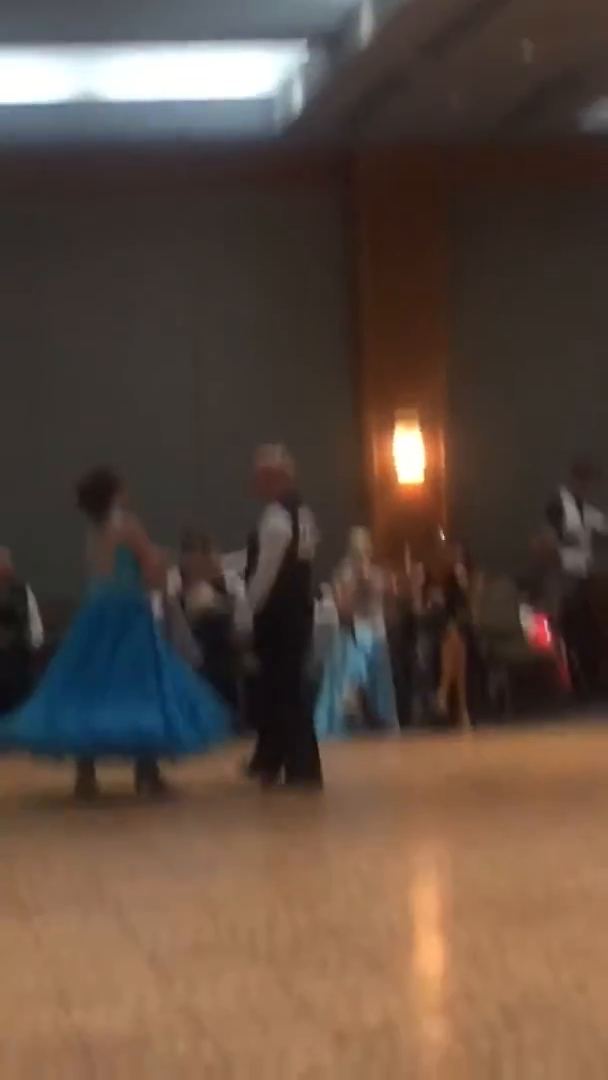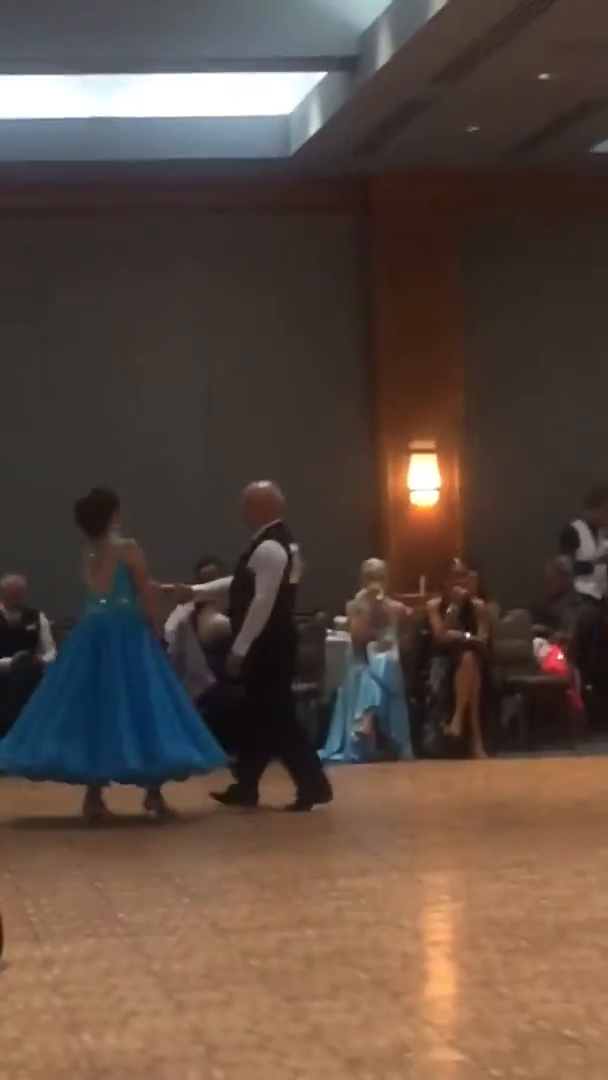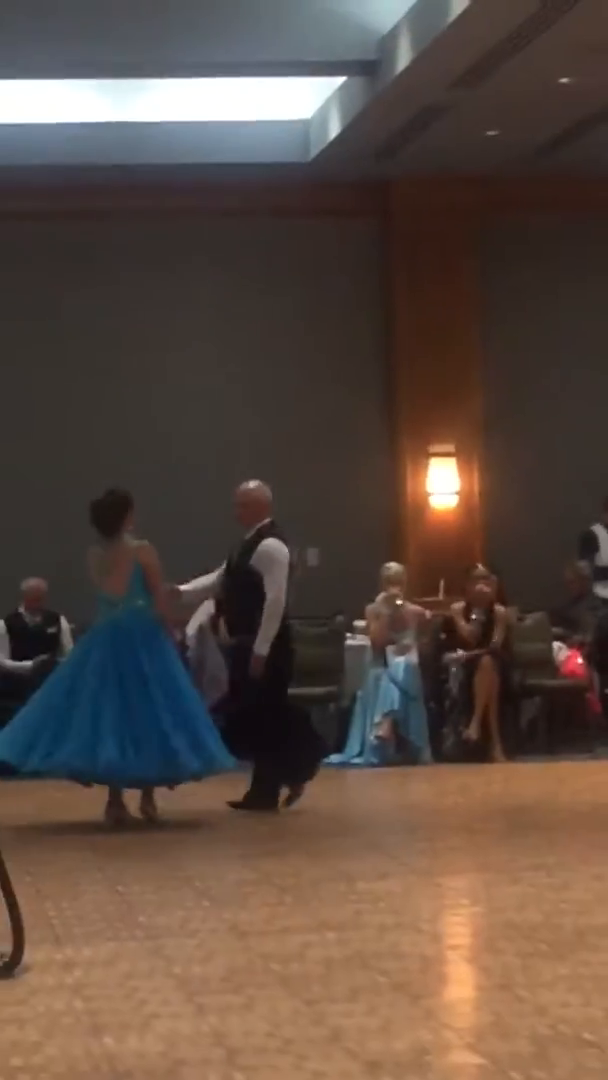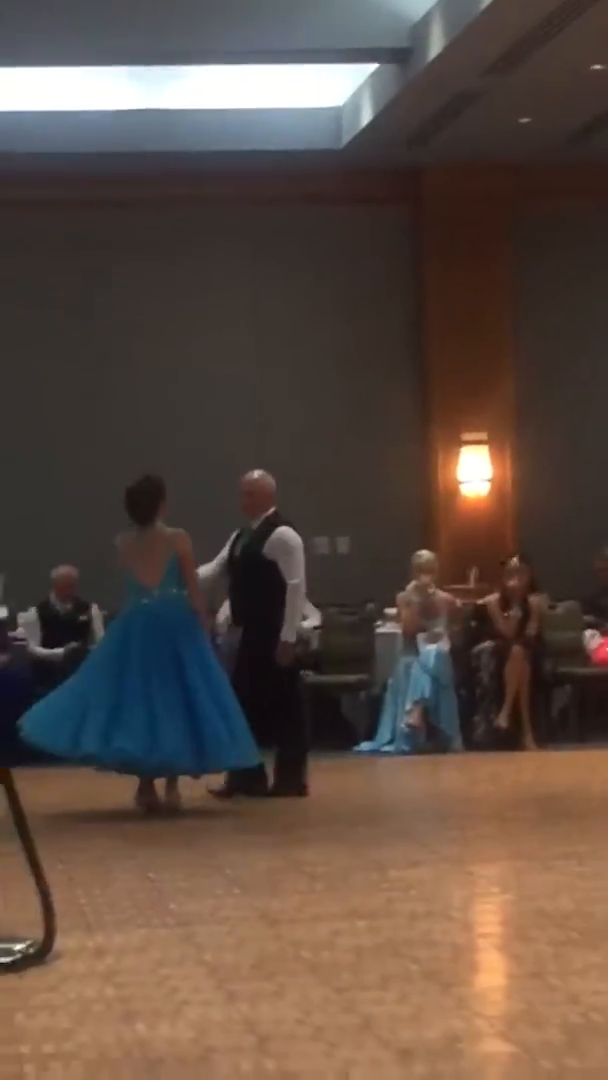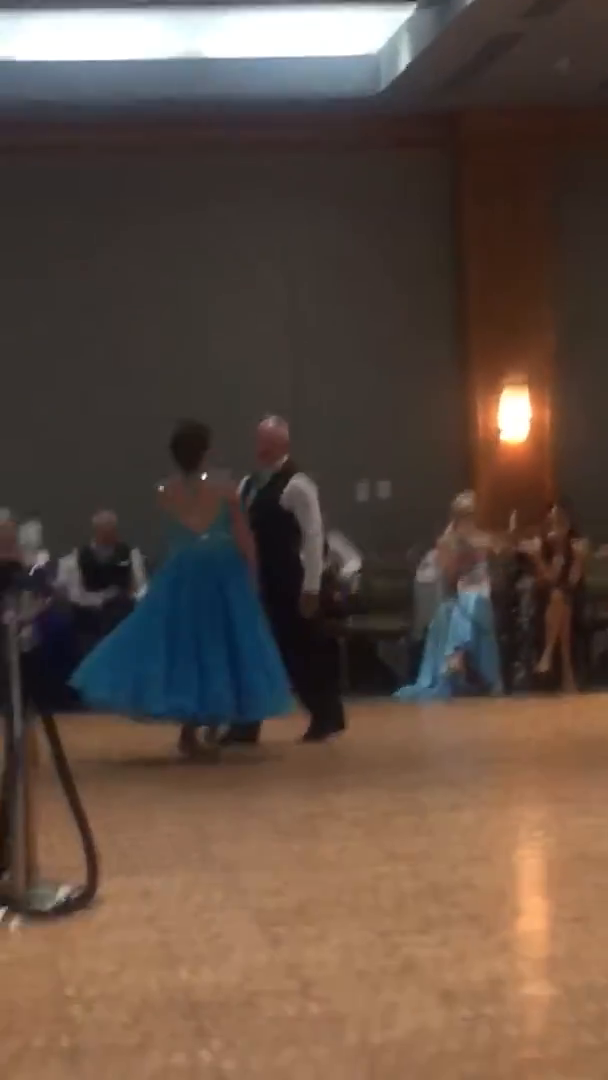
dt=0.2s
person 1, frame 1
left shoulder: (94, 531)
right shoulder: (128, 526)
right elbow: (152, 571)
left hip: (96, 617)
right hip: (127, 616)
left knee: (93, 688)
right knee: (138, 688)
left ankle: (85, 772)
right ankle: (146, 771)
person 1, frame 2
left shoulder: (87, 555)
right shoulder: (128, 548)
right elbow: (147, 597)
right wrist: (152, 628)
left hip: (89, 637)
right hip: (126, 635)
left knee: (90, 710)
right knee: (140, 709)
left ankle: (93, 797)
right ankle: (153, 794)
person 1, frame 3
left shoulder: (94, 556)
right shoulder: (142, 550)
right elbow: (159, 600)
right wrist: (164, 634)
left hip: (103, 641)
right hip: (142, 638)
left knee: (107, 712)
right knee: (150, 711)
left ankle: (115, 800)
right ankle: (147, 799)
person 1, frame 4
left shoulder: (124, 544)
right shoulder: (177, 539)
right elbow: (193, 590)
right wrist: (201, 626)
left hip: (135, 629)
right hip: (175, 627)
left knee: (138, 699)
right knee: (176, 700)
left ankle: (146, 786)
right ankle: (171, 786)
person 1, frame 5
left shoulder: (167, 491)
right shoulder: (224, 487)
left elbow: (179, 530)
right elbow: (243, 538)
right wrist: (251, 574)
left hip: (180, 576)
right hip: (221, 574)
left knee: (179, 646)
right knee: (219, 649)
left ankle: (189, 732)
right ankle: (212, 730)
person 2, frame 1
left shoulder: (275, 517)
right shoulder: (298, 514)
left elbow: (266, 575)
left wrist: (247, 616)
left hip: (277, 617)
right hip: (293, 613)
left knee: (283, 690)
right knee: (280, 687)
left ankle: (303, 769)
right ankle: (269, 760)
person 2, frame 2
left shoulder: (270, 548)
right shoulder: (269, 544)
left elbow: (262, 603)
right elbow: (240, 584)
left wrist: (239, 649)
right wrist: (194, 591)
left hip: (267, 647)
right hip: (267, 645)
left knee: (273, 716)
right knee: (257, 715)
left ankle: (312, 784)
right ankle: (245, 788)
person 2, frame 3
left shoulder: (270, 546)
right shoulder: (248, 544)
left elbow: (276, 600)
right elbow: (219, 581)
left wrist: (260, 650)
right wrist: (179, 592)
left hip: (263, 648)
right hip: (246, 644)
left knee: (255, 716)
right knee: (252, 716)
right ankle: (264, 790)
person 2, frame 4
left shoulder: (282, 535)
right shoulder: (241, 535)
left elbow: (296, 587)
right elbow: (216, 570)
left wrist: (288, 637)
left hip: (272, 635)
right hip: (253, 632)
left knee: (260, 703)
right knee: (274, 705)
right ankle: (289, 778)
person 2, frame 5
left shoulder: (296, 484)
right shoulder: (250, 482)
left elbow: (313, 537)
left wrist: (311, 586)
left hip: (282, 581)
right hip: (261, 580)
right knee: (299, 651)
right ankle: (326, 715)
